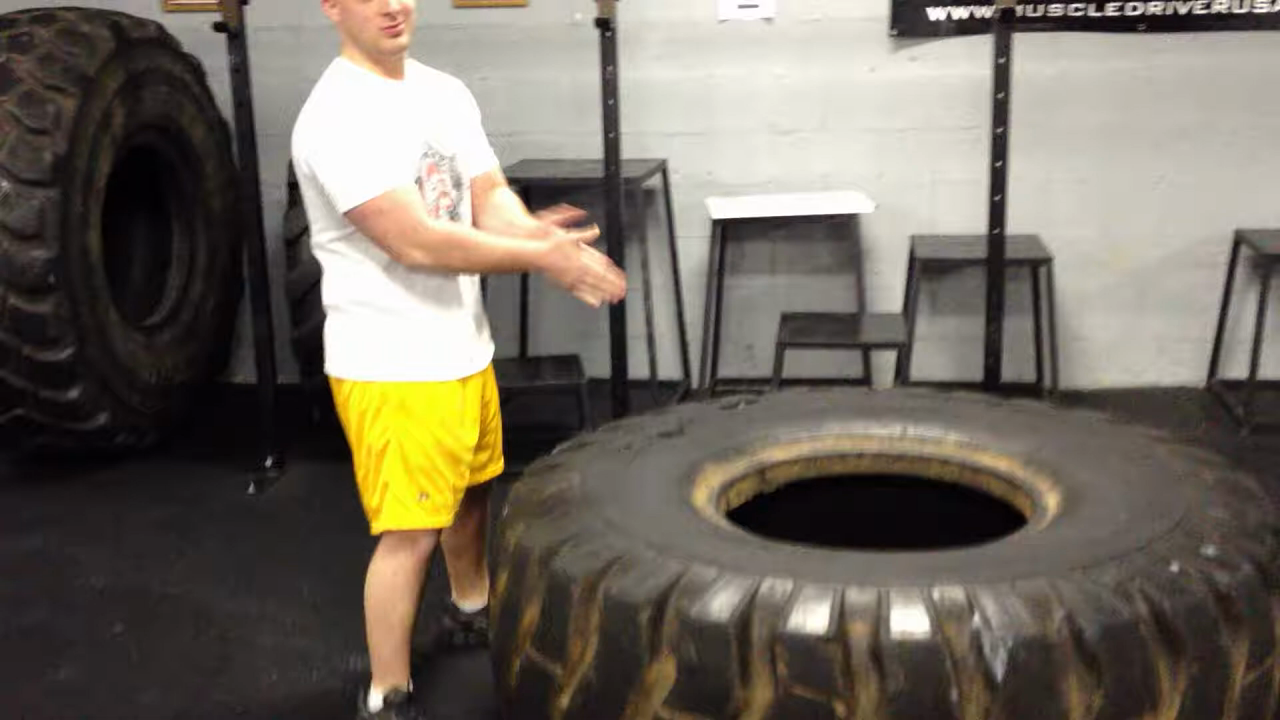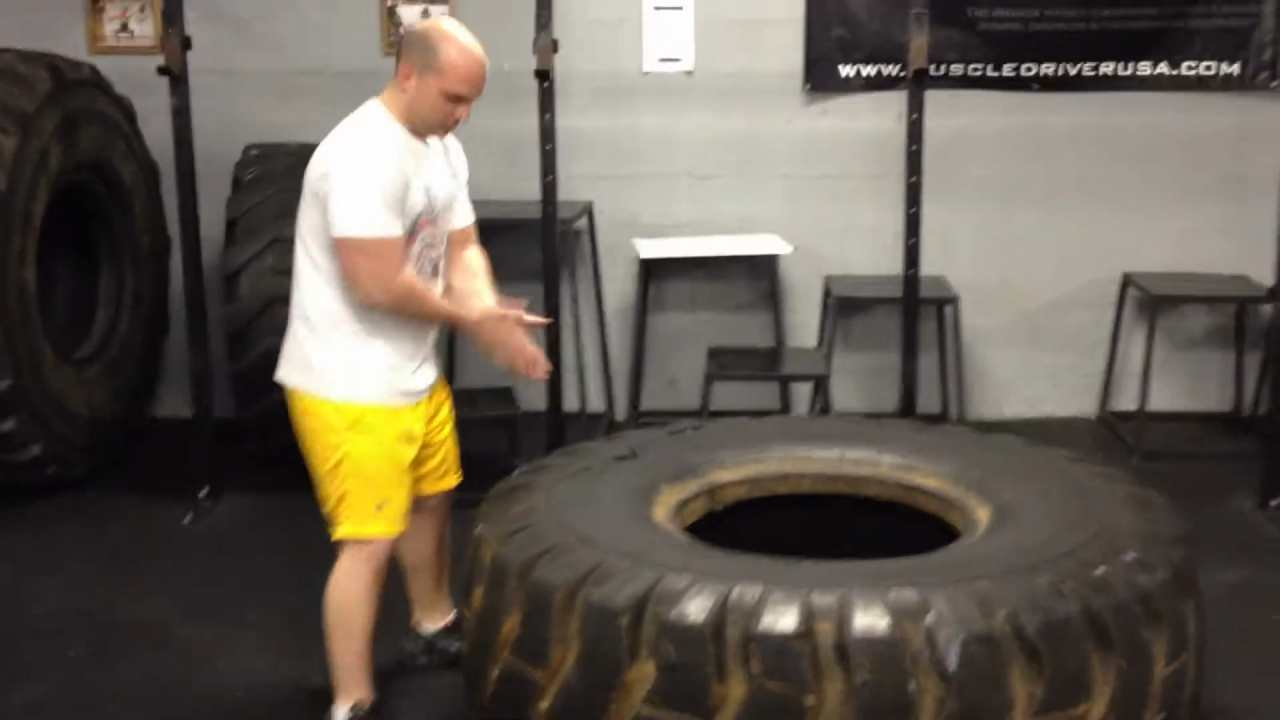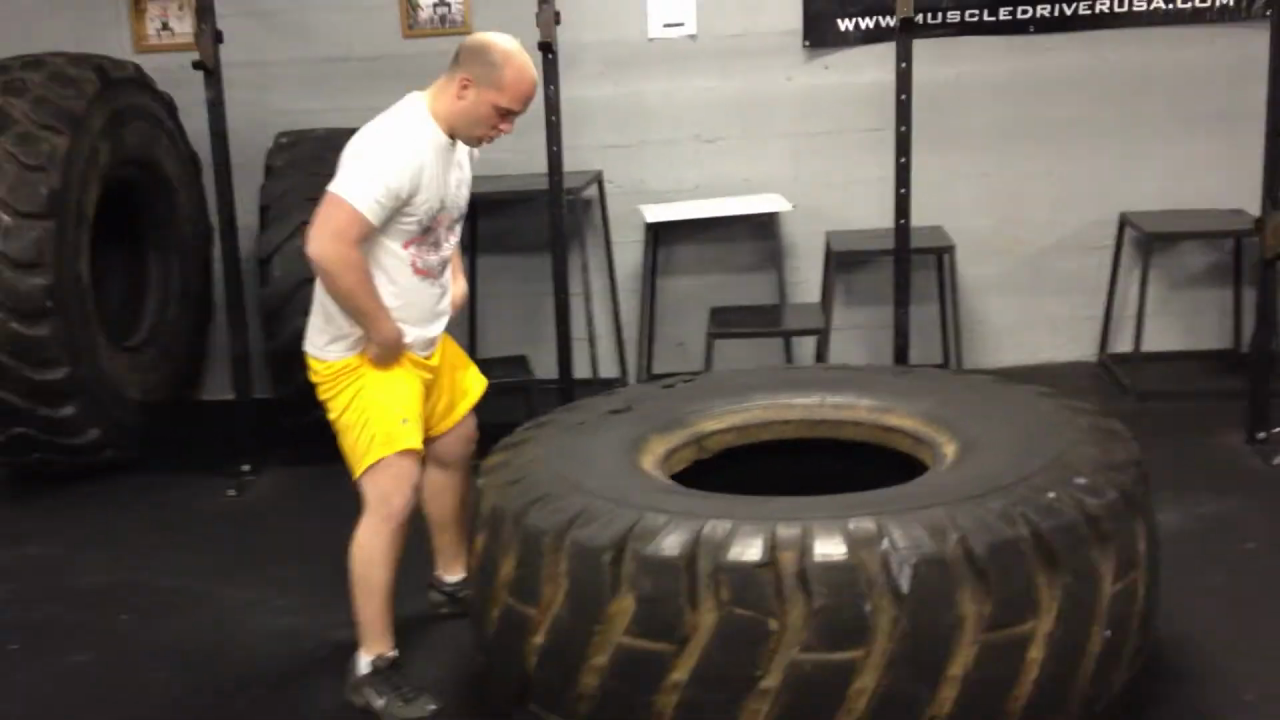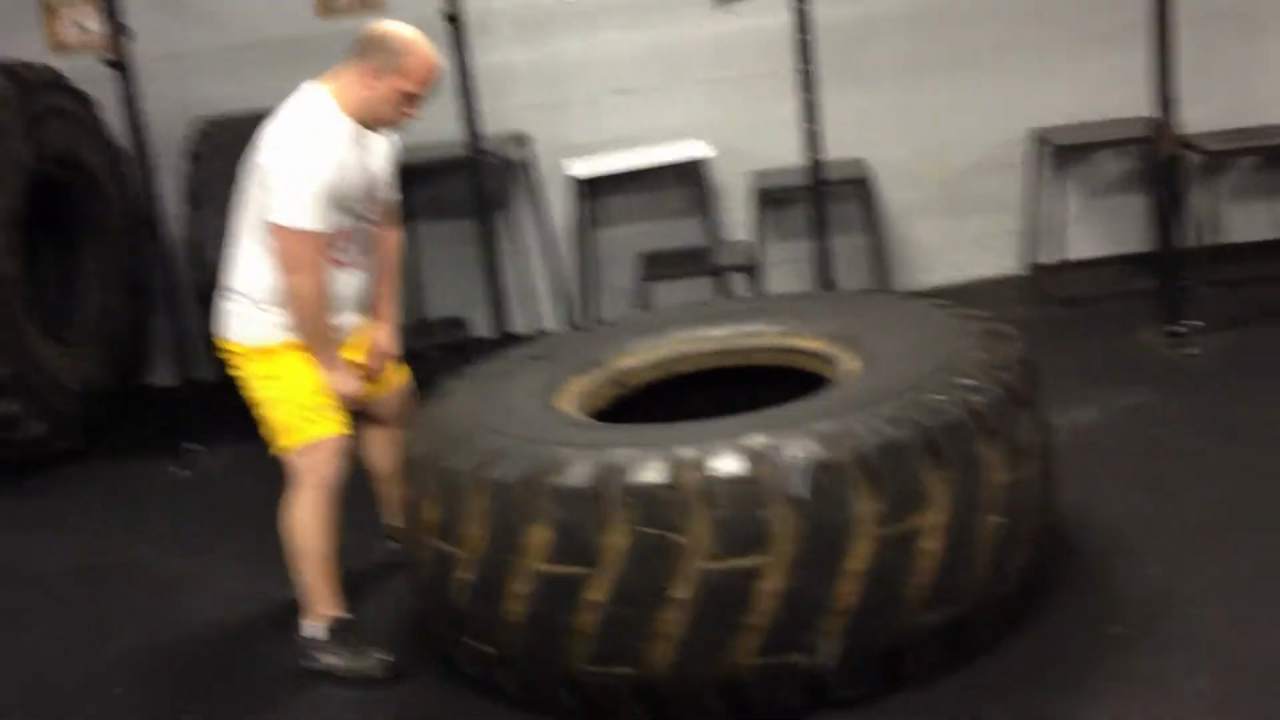
dt=0.7s
person 1, frame 1
left shoulder: (444, 91)
right shoulder: (338, 115)
left elbow: (489, 197)
right elbow: (416, 242)
left wrist: (536, 237)
right wrist: (536, 257)
left hip: (462, 344)
right hip: (392, 364)
left knee: (471, 489)
right knee: (409, 534)
left ankle: (472, 604)
person 1, frame 2
left shoulder: (444, 150)
right shoulder: (363, 155)
left elbow: (462, 247)
right elbow: (381, 285)
left wrist: (488, 313)
right wrist: (471, 321)
left hip: (413, 372)
right hip: (349, 386)
left knee: (429, 499)
right knee: (371, 541)
left ankle: (433, 628)
person 1, frame 3
left shoulder: (457, 140)
right shoulder: (394, 145)
right elbow: (327, 247)
left wrist: (454, 275)
right wrist: (380, 332)
left hip: (426, 338)
right hip: (359, 349)
left knee: (455, 445)
right knee: (392, 497)
left ankle: (452, 578)
person 1, frame 4
left shoulder: (373, 131)
right shoulder: (308, 143)
left elbow: (385, 227)
right elbow: (300, 275)
left wrist: (382, 322)
right wrist: (329, 366)
left hip: (341, 319)
right hip: (275, 330)
left knee: (392, 403)
right knee: (319, 468)
left ankle: (405, 526)
right ankle: (323, 629)
